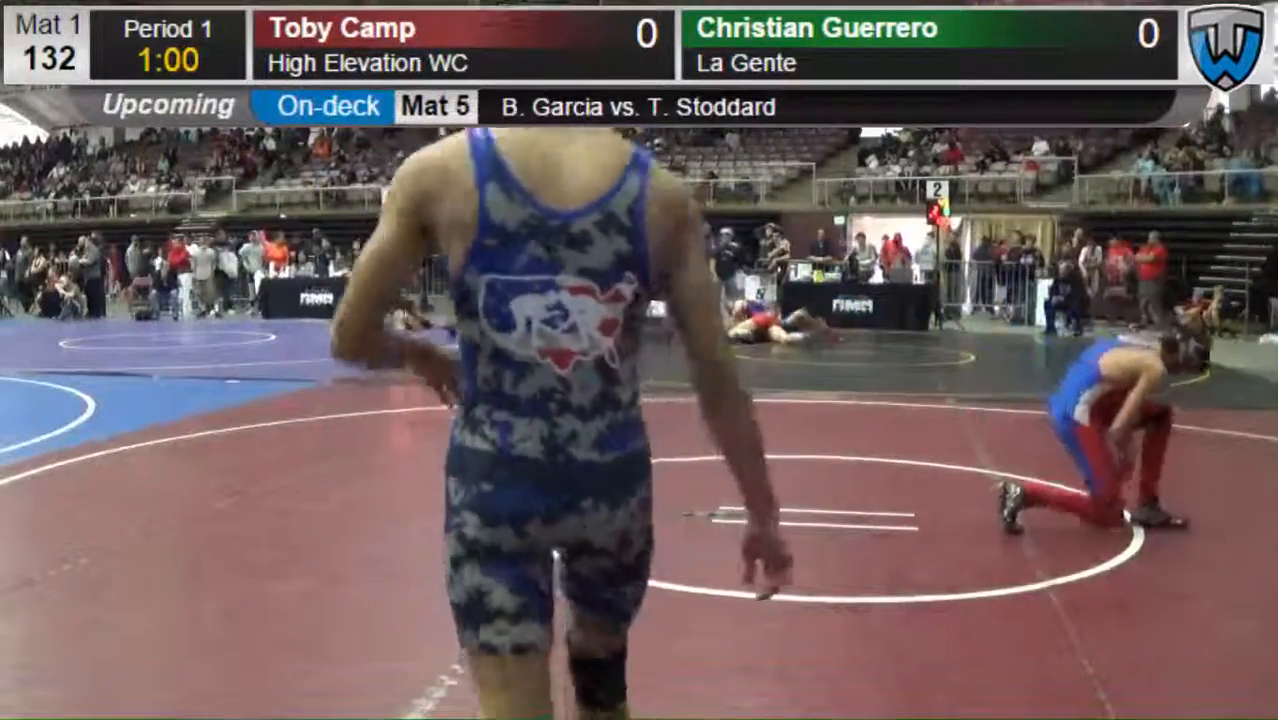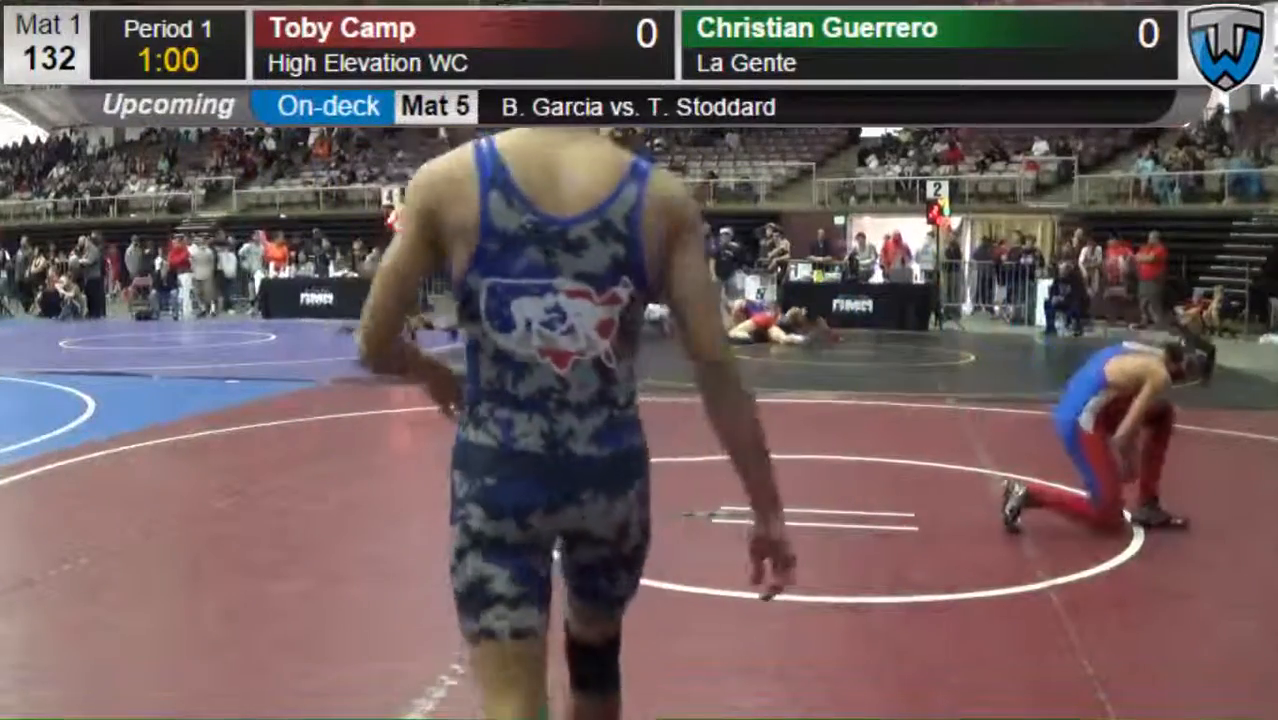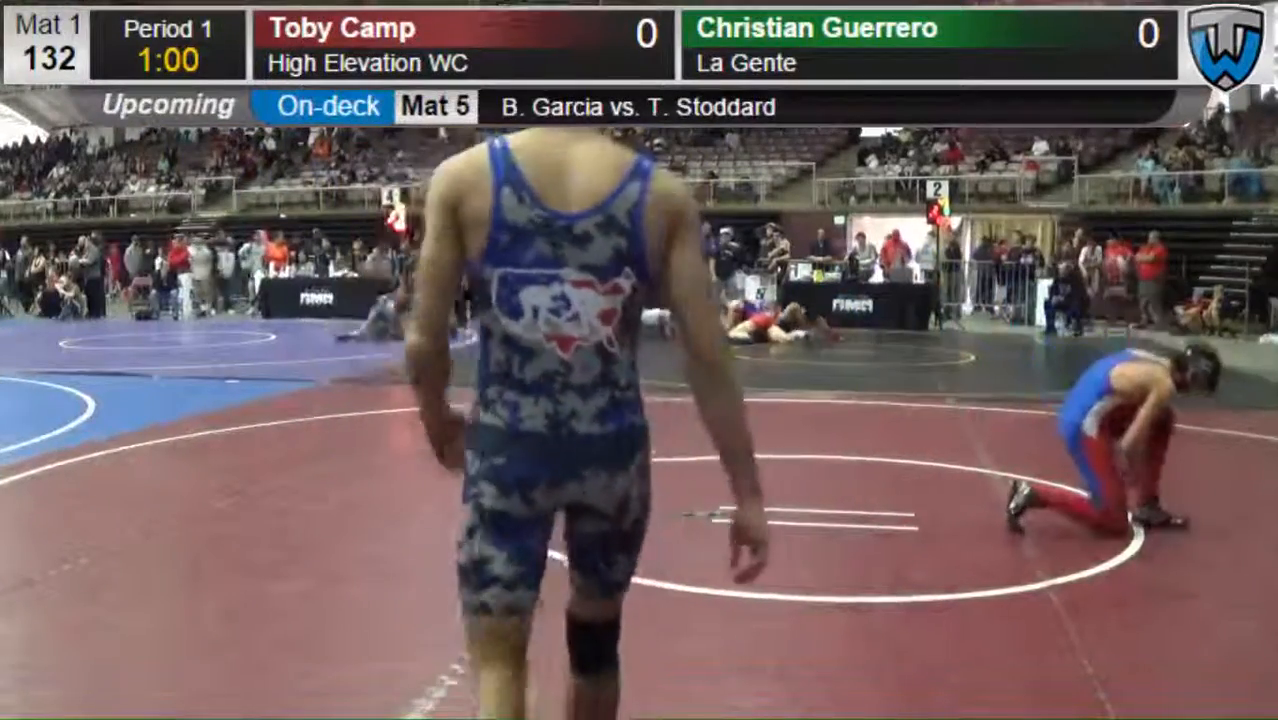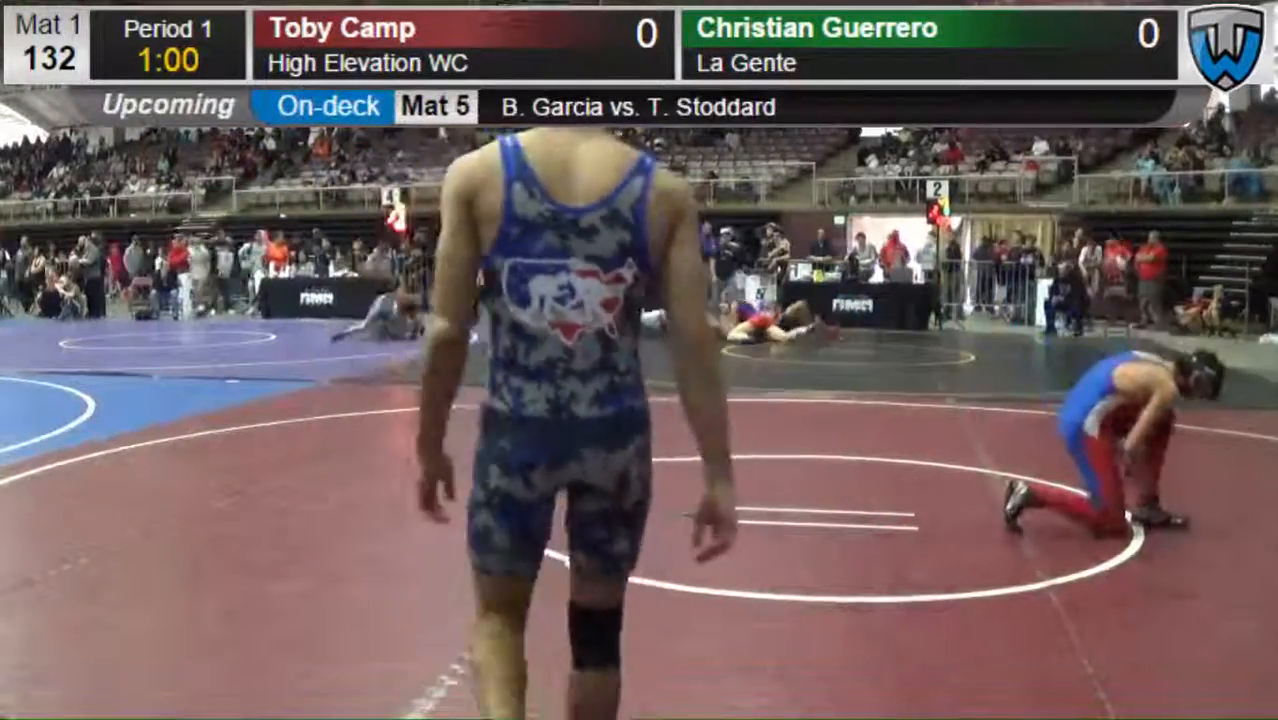
dt=0.1s
person 1, frame 1
left shoulder: (440, 171)
right shoulder: (663, 191)
left elbow: (350, 339)
right elbow: (716, 373)
left wrist: (425, 356)
right wrist: (764, 515)
left hip: (494, 482)
right hip: (611, 477)
right knee: (599, 669)
person 1, frame 2
left shoulder: (446, 183)
right shoulder: (662, 198)
left elbow: (376, 346)
right elbow: (716, 367)
left wrist: (438, 379)
right wrist: (769, 512)
left hip: (497, 472)
right hip: (609, 473)
right knee: (595, 655)
person 1, frame 3
left shoulder: (463, 178)
right shoulder: (663, 195)
left elbow: (423, 345)
right elbow: (709, 361)
left wrist: (436, 416)
right wrist: (748, 500)
left hip: (506, 450)
right hip: (612, 450)
left knee: (497, 665)
right knee: (596, 636)
person 1, frame 4
left shoulder: (477, 176)
right shoulder: (663, 190)
left elbow: (446, 331)
right elbow: (695, 344)
left wrist: (429, 447)
right wrist: (718, 481)
left hip: (514, 429)
right hip: (614, 432)
left knee: (497, 618)
right knee: (597, 622)
person 2, frame 1
left shoulder: (1142, 350)
right shoulder: (1154, 369)
right elbow: (1118, 429)
right wrist: (1125, 460)
right hip: (1075, 417)
left knee: (1161, 415)
right knee: (1109, 515)
left ankle: (1148, 506)
right ankle: (1023, 494)
person 2, frame 2
left shoulder: (1150, 354)
right shoulder: (1159, 376)
right elbow: (1121, 437)
right wrist: (1130, 467)
left hip: (1077, 412)
right hip: (1080, 424)
left knee: (1163, 414)
right knee: (1111, 520)
left ankle: (1147, 507)
right ankle: (1028, 495)
person 2, frame 3
left shoulder: (1154, 363)
right shoulder: (1164, 385)
right elbow: (1129, 445)
right wrist: (1137, 475)
left hip: (1078, 414)
right hip: (1084, 428)
left knee: (1163, 420)
right knee: (1115, 524)
left ankle: (1148, 507)
right ankle: (1032, 495)
person 2, frame 4
left shoulder: (1158, 365)
right shoulder: (1168, 389)
right elbow: (1132, 446)
right wrist: (1144, 483)
left hip: (1081, 416)
right hip: (1084, 428)
left knee: (1163, 422)
right knee: (1113, 524)
left ankle: (1148, 507)
right ankle: (1032, 495)
